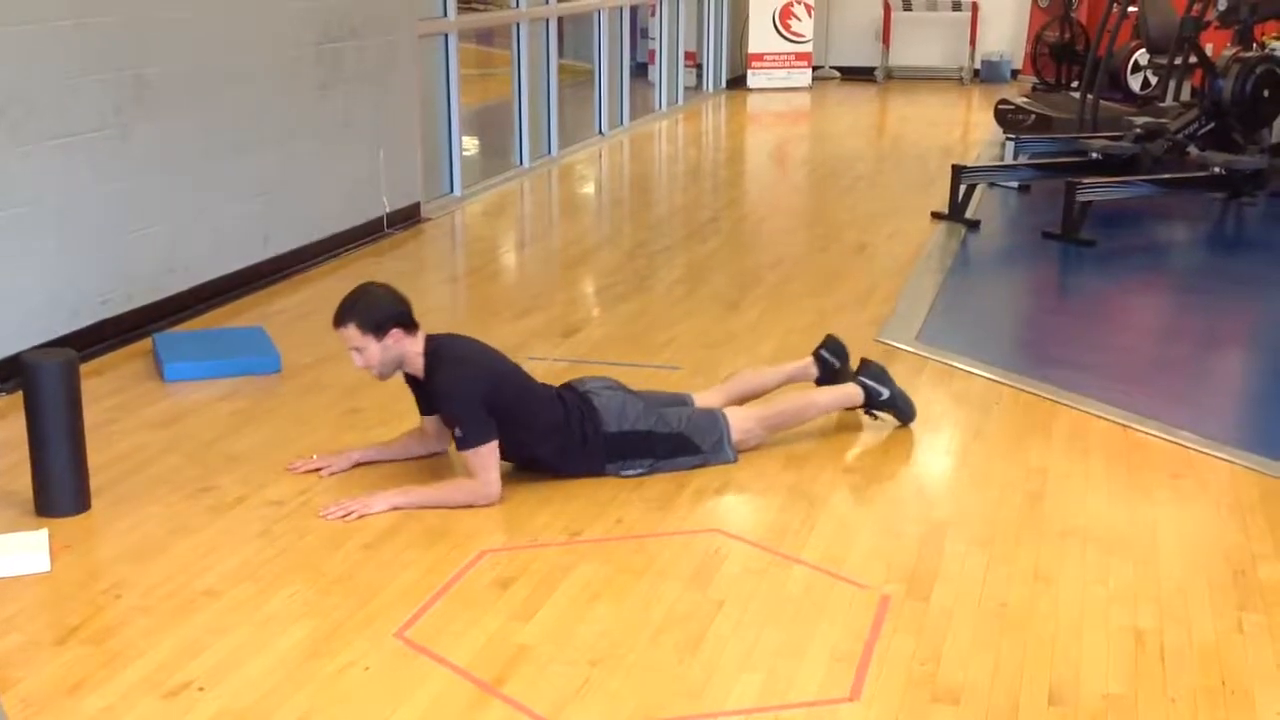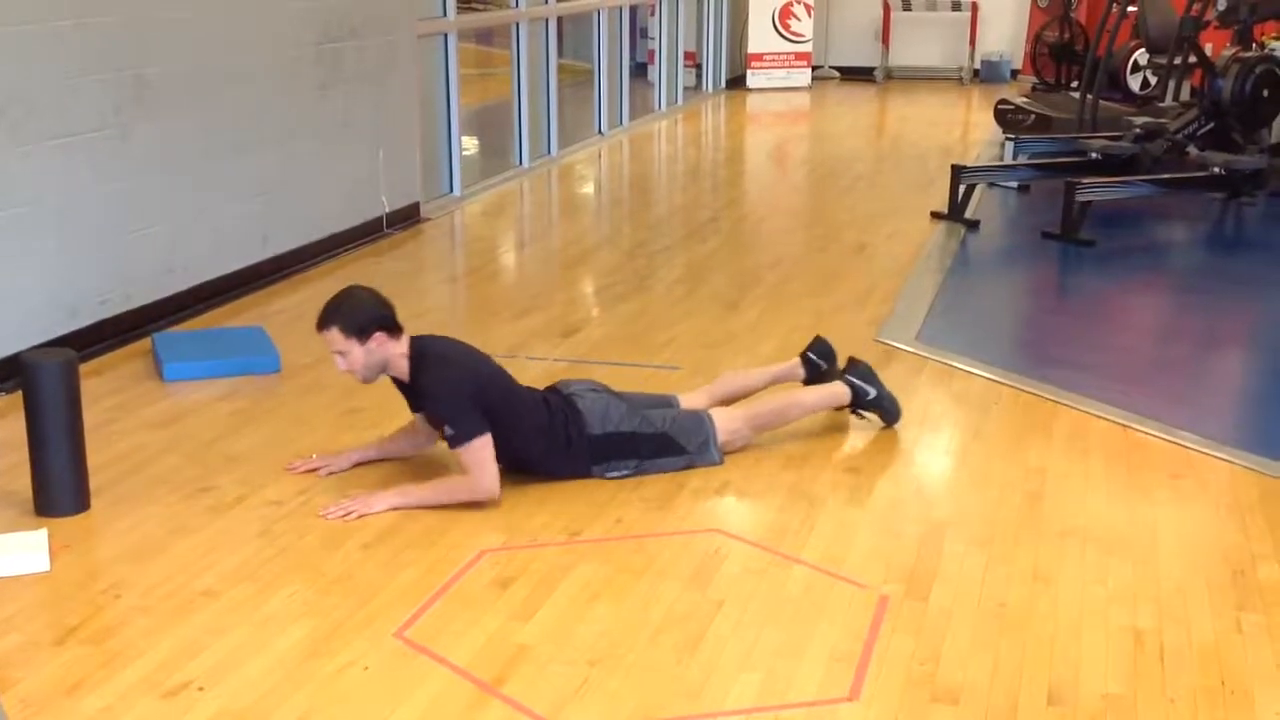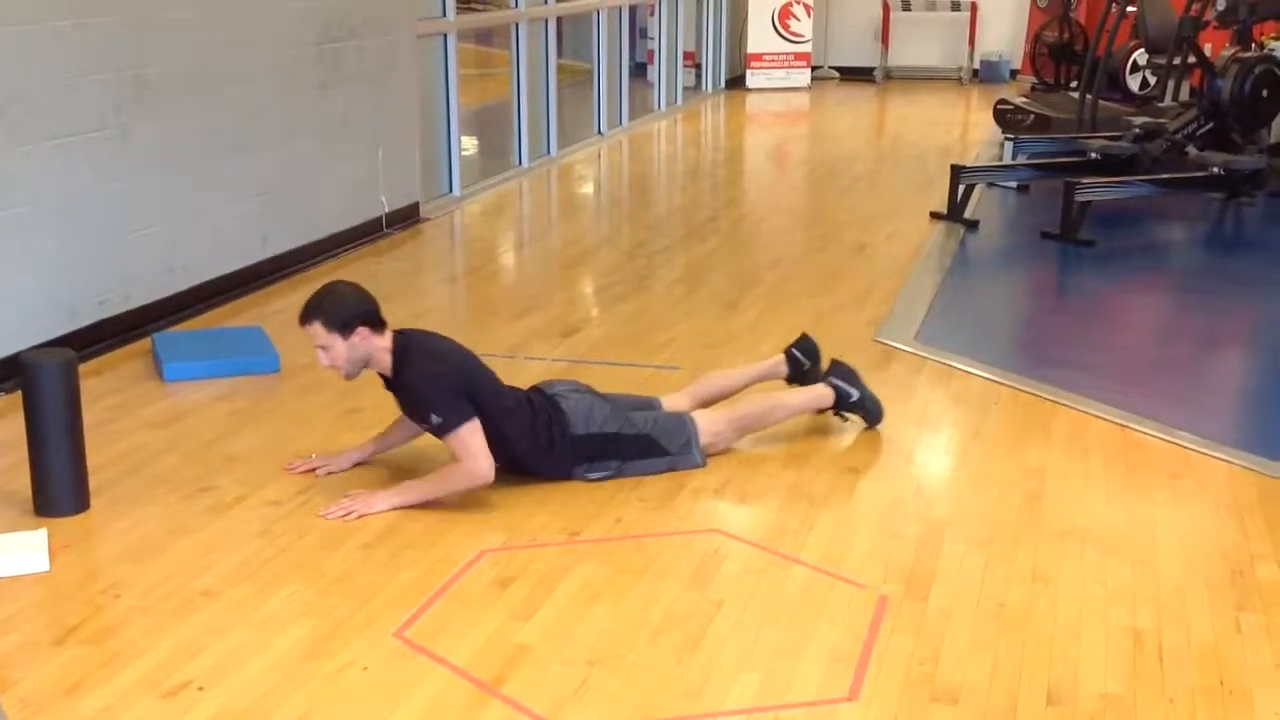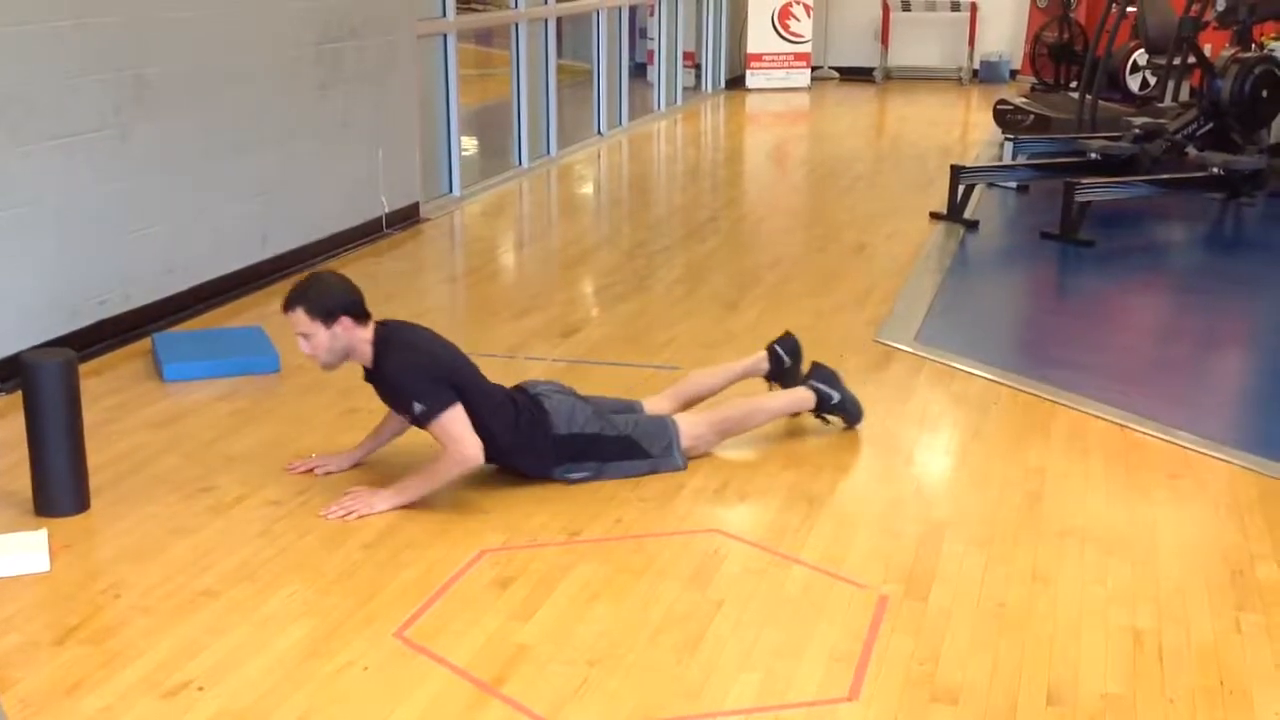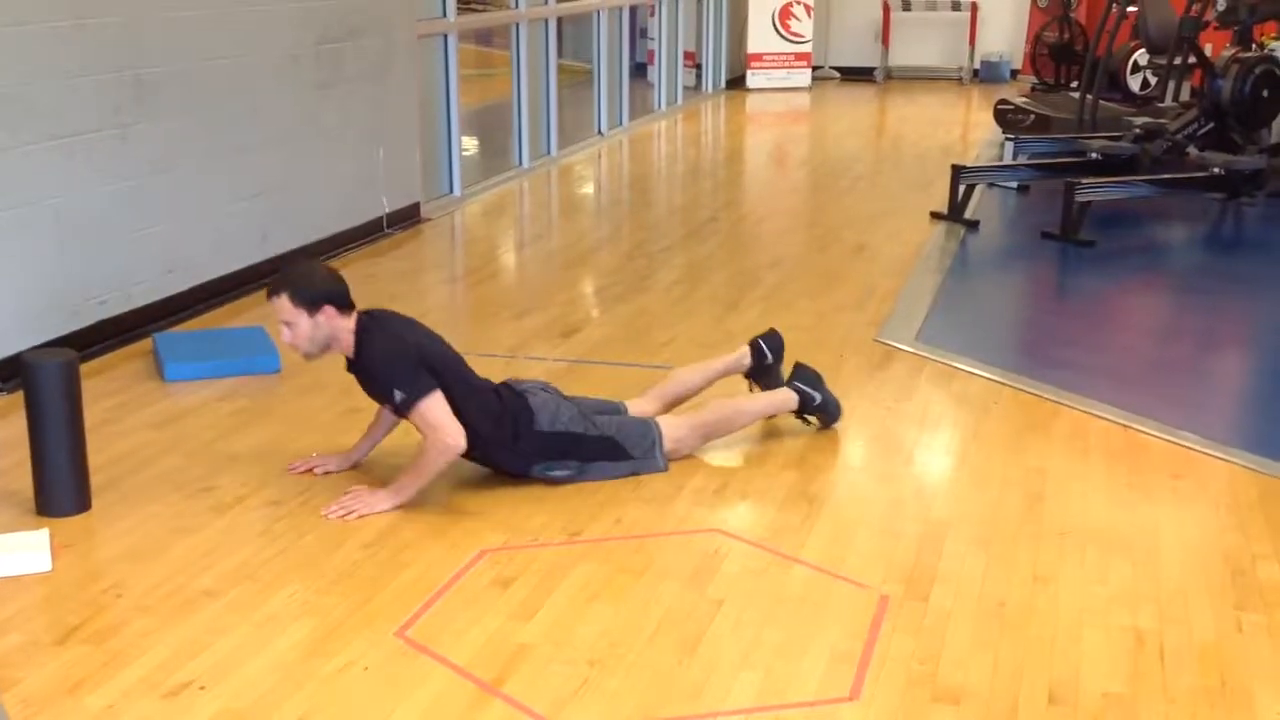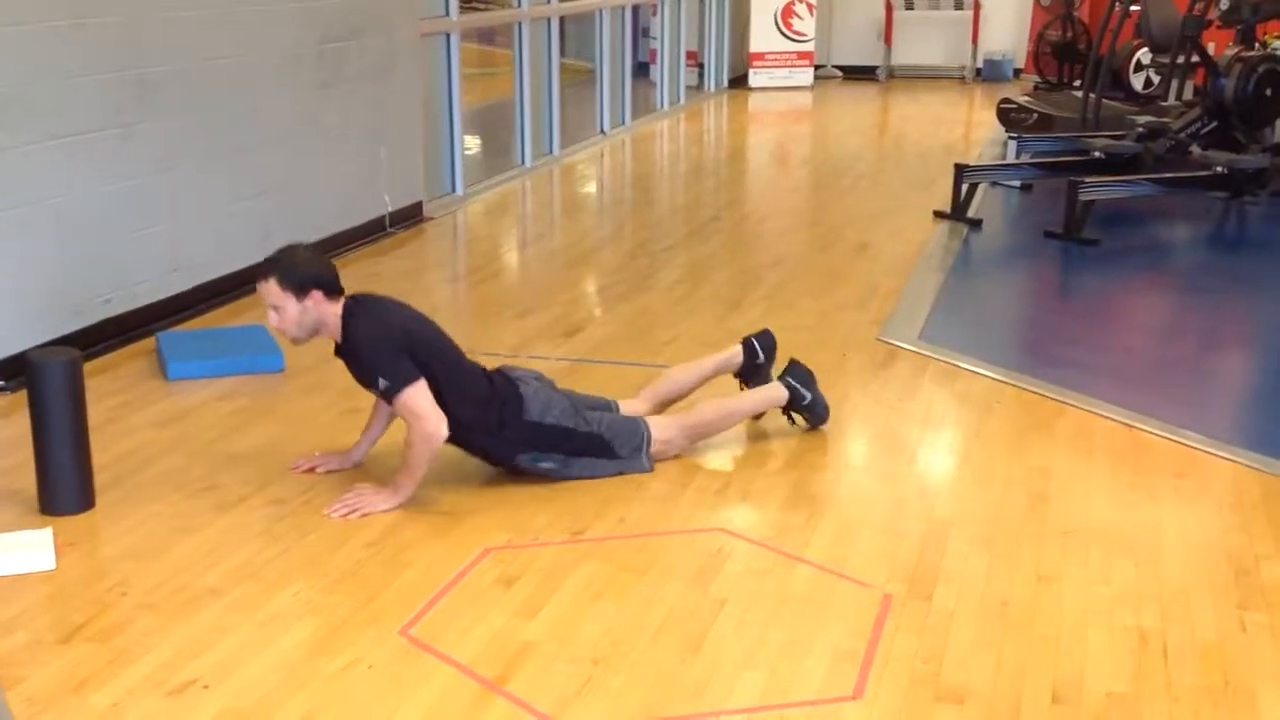
dt=0.1s
person 1, frame 1
left shoulder: (455, 379)
right shoulder: (429, 360)
left elbow: (486, 487)
right elbow: (433, 435)
left wrist: (392, 498)
right wrist: (357, 455)
left hip: (606, 438)
right hip: (587, 400)
left knee: (745, 428)
right knee: (714, 399)
left ankle: (859, 388)
right ankle: (820, 363)
person 1, frame 2
left shoulder: (441, 380)
right shoulder: (418, 360)
left elbow: (484, 483)
right elbow: (425, 432)
left wrist: (390, 497)
right wrist: (353, 455)
left hip: (591, 441)
right hip: (574, 403)
left knee: (732, 429)
right knee: (699, 401)
left ankle: (846, 388)
right ankle: (807, 364)
person 1, frame 3
left shoulder: (421, 372)
right shoulder: (403, 351)
left elbow: (479, 469)
right elbow: (418, 416)
left wrist: (397, 496)
right wrist: (357, 455)
left hip: (572, 442)
right hip: (556, 405)
left knee: (715, 431)
right knee: (680, 403)
left ankle: (830, 391)
right ankle: (791, 361)
person 1, frame 4
left shoulder: (402, 363)
right shoulder: (389, 342)
left elbow: (469, 454)
right elbow: (408, 409)
left wrist: (391, 495)
right wrist: (352, 455)
left hip: (555, 443)
right hip: (539, 405)
left knee: (698, 433)
right knee: (663, 406)
left ankle: (812, 394)
right ankle: (773, 358)
person 1, frame 5
left shoulder: (381, 351)
right shoulder: (372, 329)
left elbow: (450, 439)
left wrist: (395, 494)
right wrist: (354, 454)
left hip: (535, 439)
right hip: (524, 404)
left knee: (680, 437)
right knee: (646, 408)
left ankle: (795, 394)
right ankle: (753, 354)
person 1, frame 6
left shoulder: (367, 337)
right shoulder: (363, 314)
left elbow: (432, 428)
left wrist: (394, 493)
right wrist: (354, 453)
left hip: (523, 430)
right hip: (514, 393)
left knee: (669, 437)
right knee: (640, 409)
left ankle: (785, 392)
right ankle: (744, 353)
